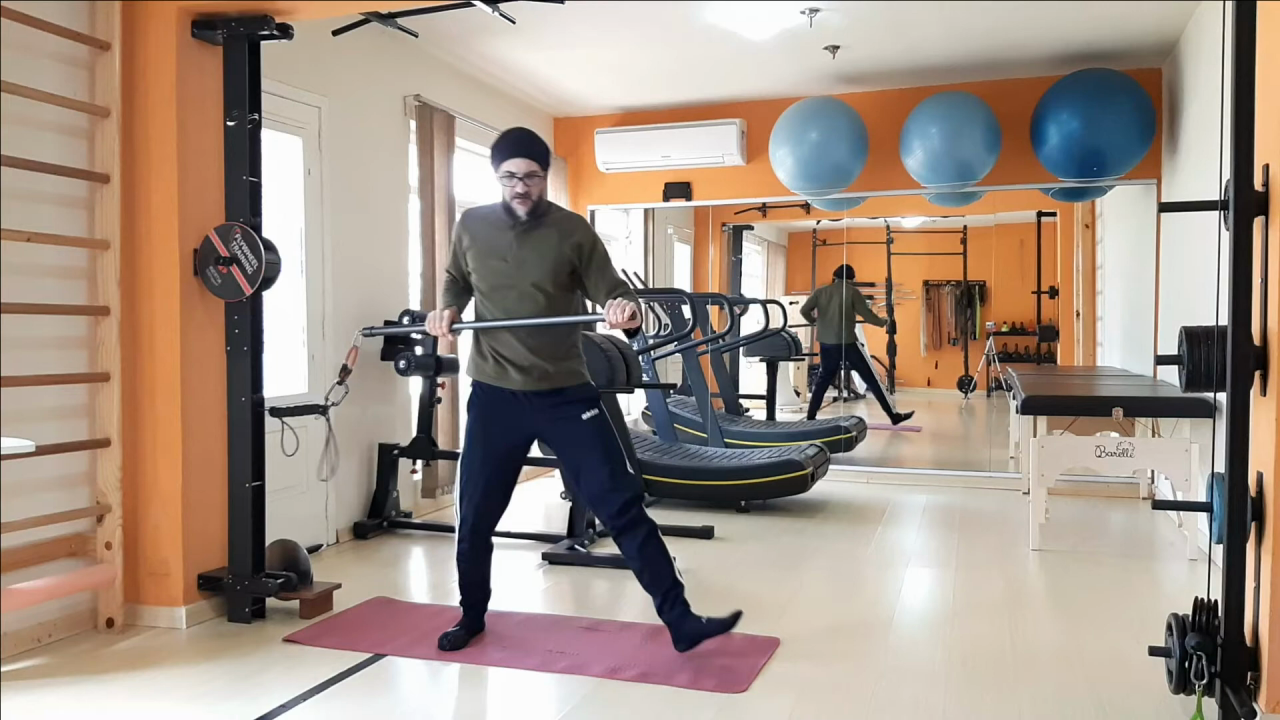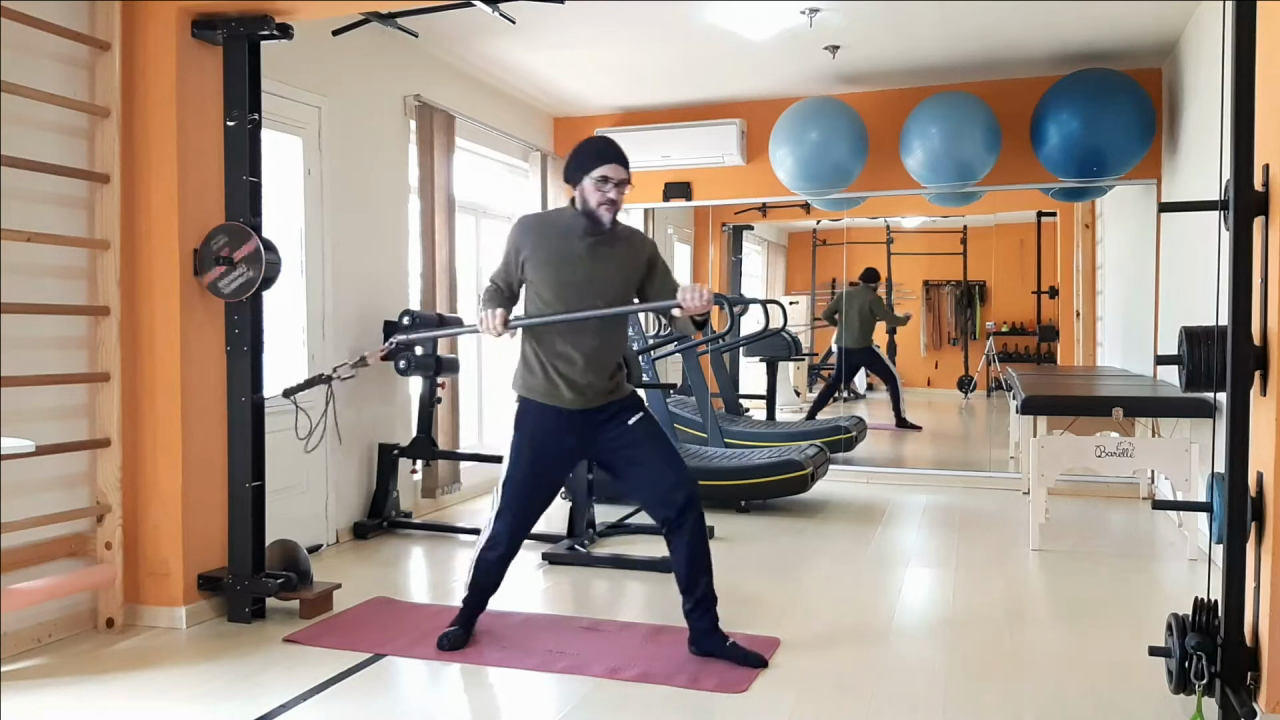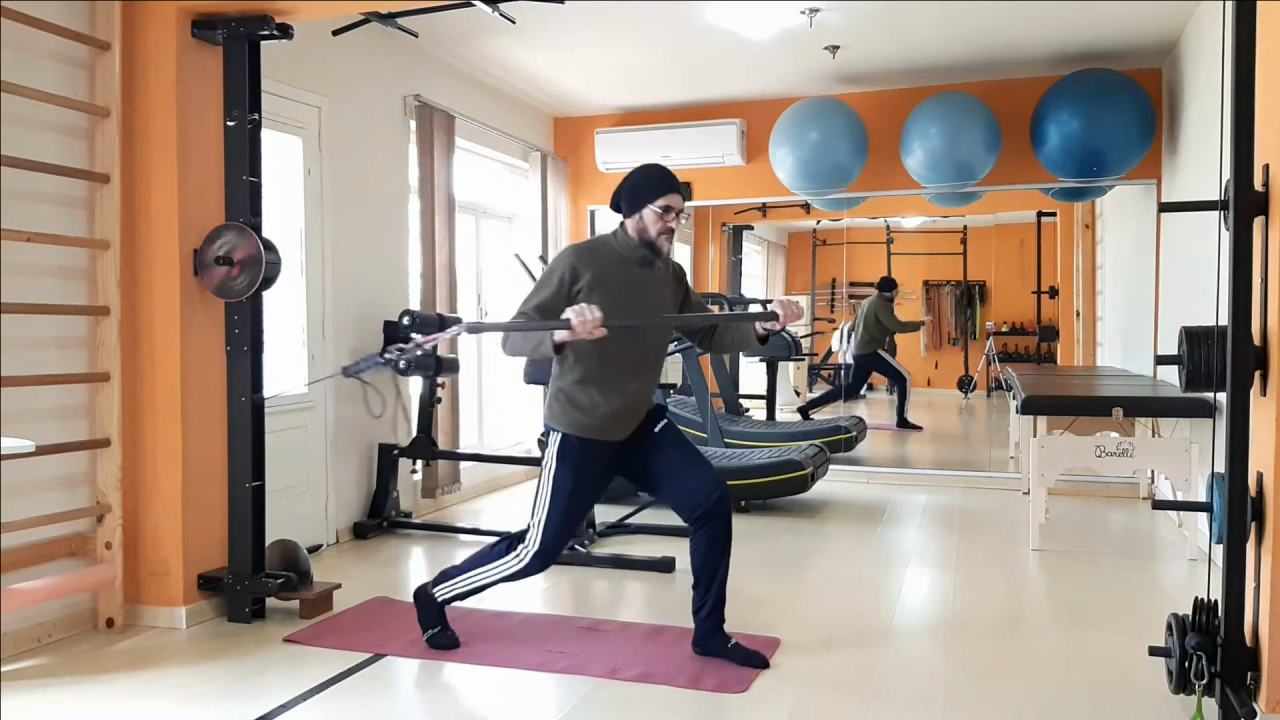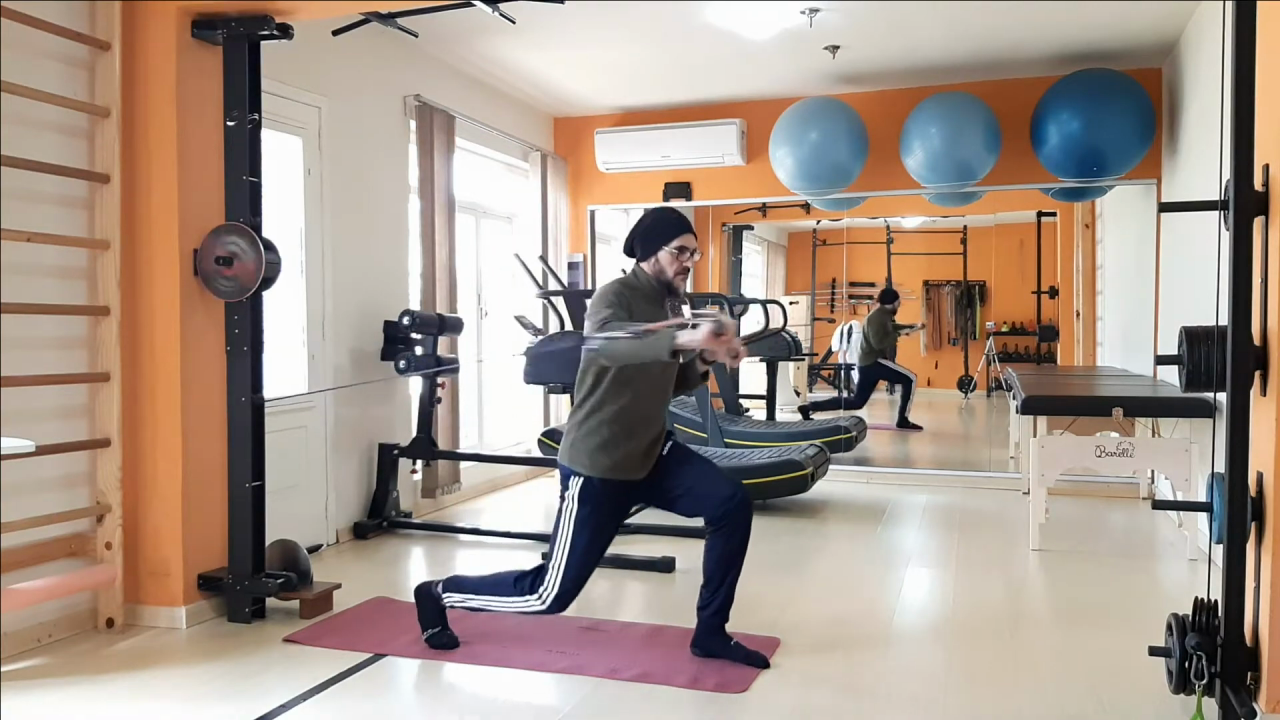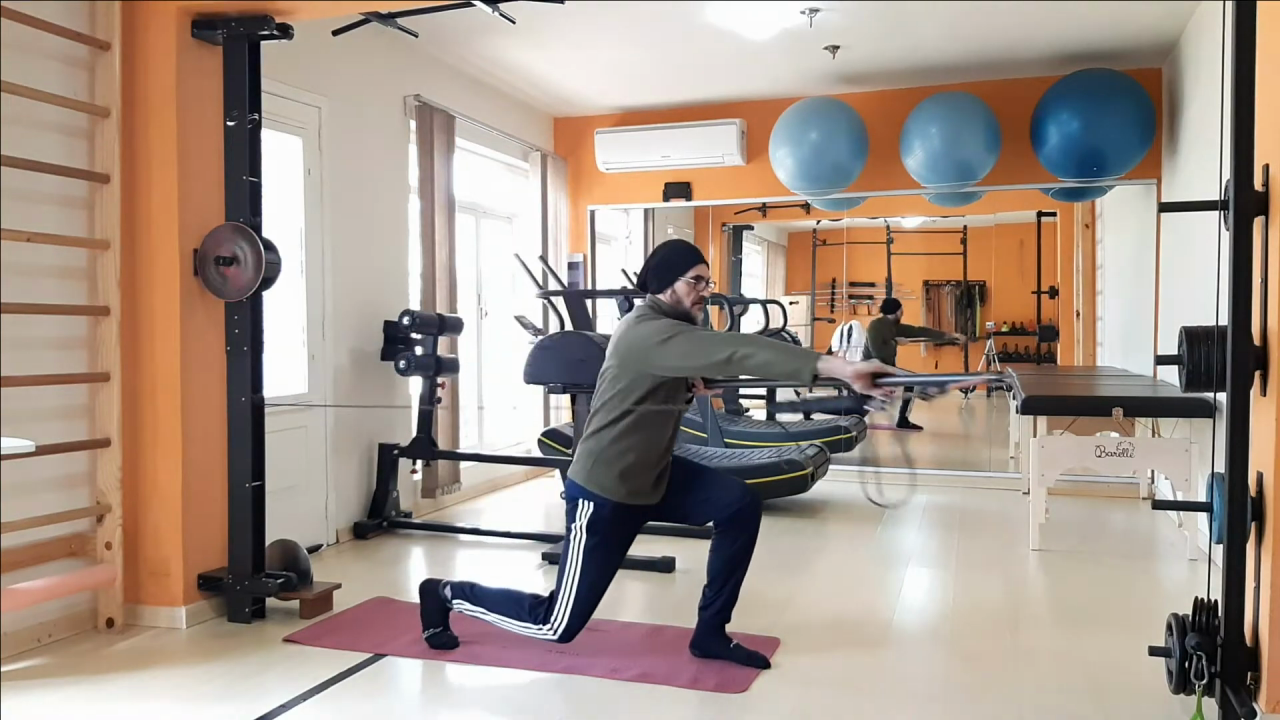
dt=0.5s
person 1, frame 1
left shoulder: (573, 231)
right shoulder: (471, 225)
left elbow: (612, 291)
right elbow: (456, 279)
left wrist: (626, 312)
right wrist: (447, 309)
left hip: (565, 392)
right hip: (494, 393)
left knee: (621, 504)
right knee: (475, 514)
left ankle: (681, 622)
right ankle: (472, 615)
person 1, frame 2
left shoulder: (637, 248)
right shoulder: (531, 232)
left elbow: (675, 316)
right elbow: (500, 287)
left wrist: (692, 310)
right wrist: (493, 311)
left hip: (612, 405)
right hip: (545, 408)
left knee: (681, 504)
right knee: (510, 522)
left ankle: (705, 633)
right ankle: (469, 613)
person 1, frame 3
left shoulder: (670, 274)
right shoulder: (580, 261)
left elbow: (709, 335)
right elbow: (514, 336)
left wrist: (763, 327)
right wrist: (564, 334)
left hip: (641, 423)
right hip: (580, 429)
left knee: (711, 502)
right knee: (537, 551)
left ankle: (710, 633)
right ankle: (434, 594)
person 1, frame 4
left shoulder: (663, 305)
right shoulder: (617, 297)
right elbow: (602, 341)
left wrist: (705, 361)
right wrist: (683, 340)
left hip: (652, 453)
right hip: (596, 466)
left knee: (732, 504)
right knee: (551, 593)
left ankle: (711, 633)
right ankle: (438, 594)
person 1, frame 5
left shoulder: (660, 327)
right shoulder: (648, 333)
right elbow: (731, 351)
left wrist: (688, 387)
right wrist: (834, 365)
left hip: (651, 473)
right hip: (602, 490)
left knee: (741, 507)
right knee: (558, 624)
left ankle: (710, 634)
right ankle: (446, 594)
